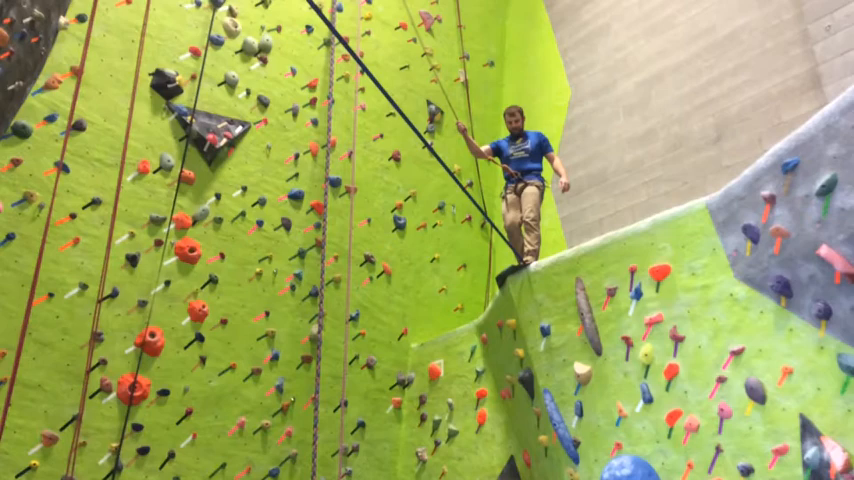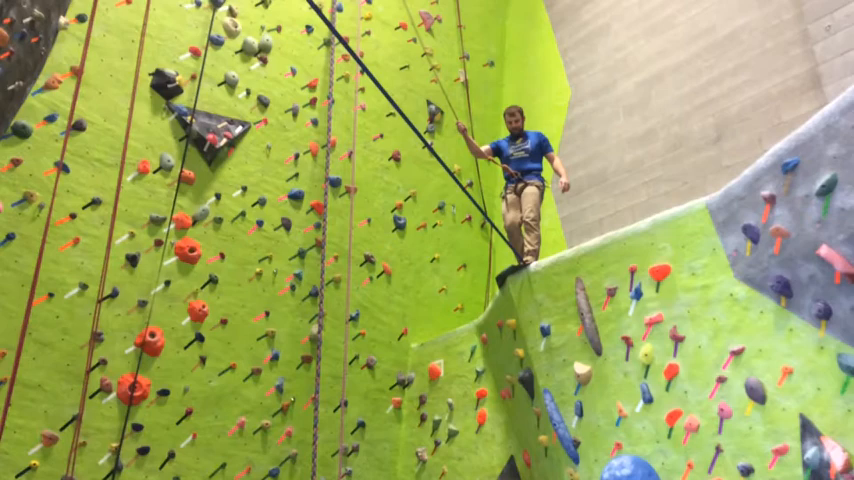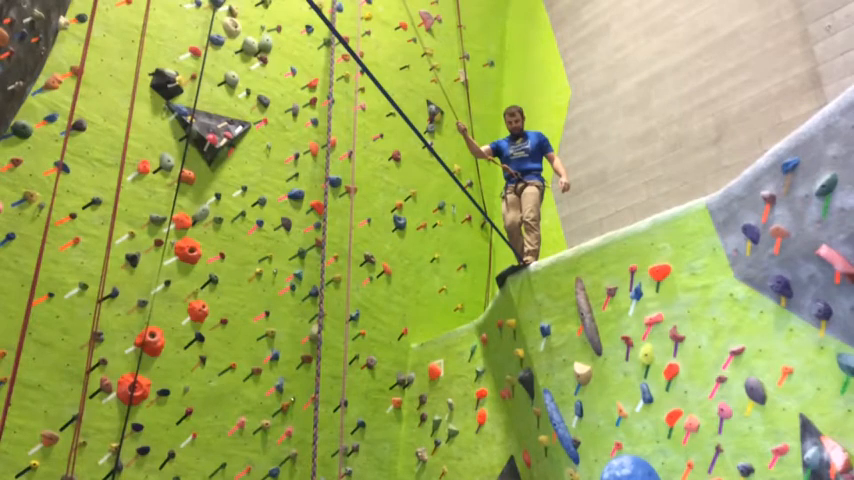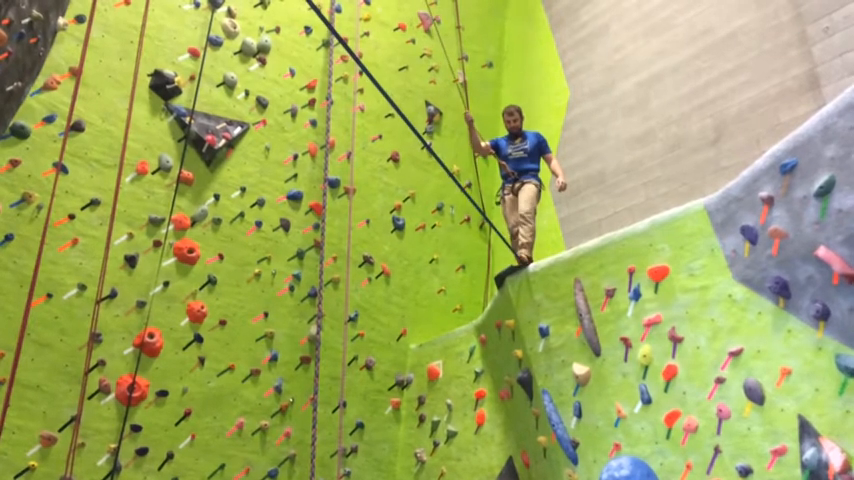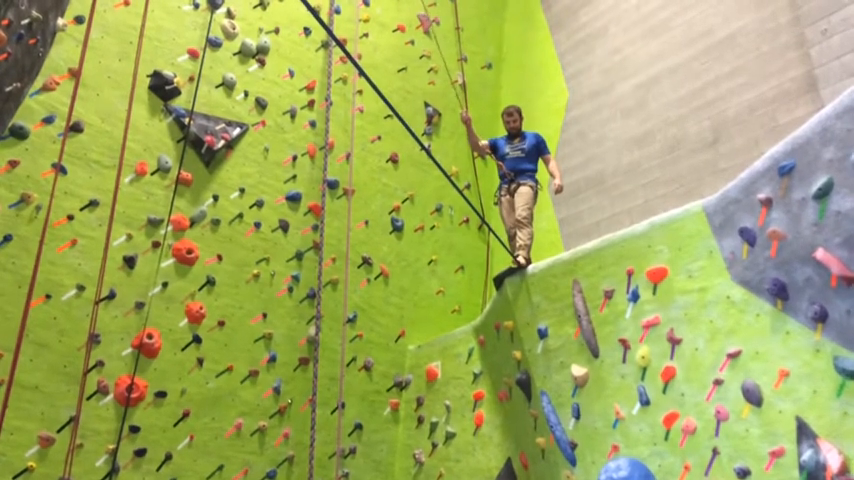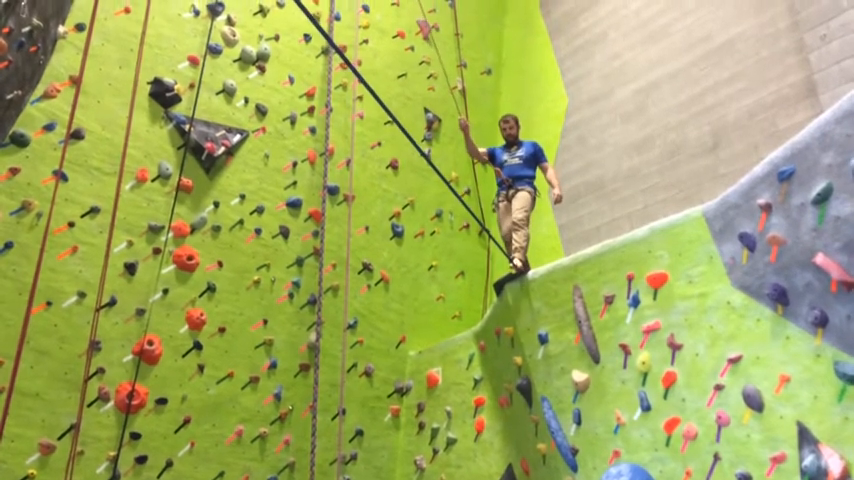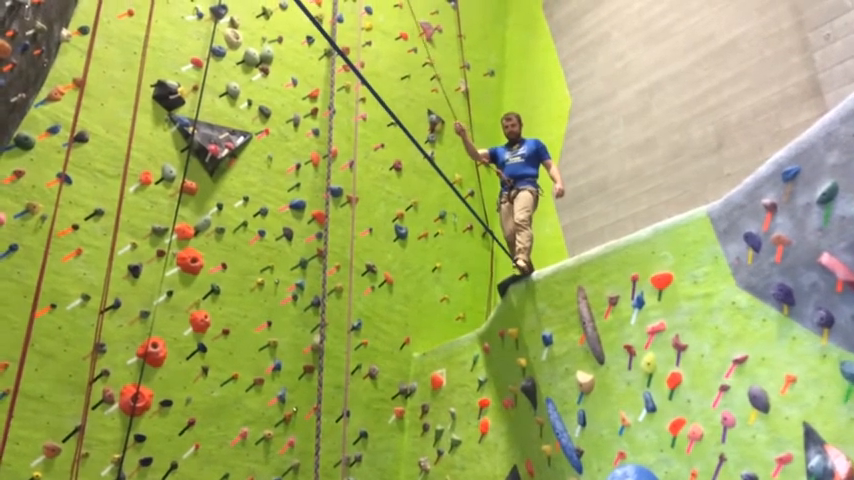
dt=0.7s
person 1, frame 1
left shoulder: (537, 137)
right shoulder: (501, 144)
left elbow: (553, 159)
right elbow: (479, 153)
left wrist: (563, 176)
right wrist: (466, 135)
left hip: (532, 182)
right hip: (511, 187)
left knee: (530, 219)
right knee: (511, 223)
left ankle: (530, 261)
right ankle: (522, 261)
person 1, frame 2
left shoulder: (537, 137)
right shoulder: (501, 144)
left elbow: (553, 159)
right elbow: (479, 152)
left wrist: (563, 176)
right wrist: (466, 135)
left hip: (532, 182)
right hip: (511, 187)
left knee: (530, 219)
right knee: (511, 223)
left ankle: (530, 260)
right ankle: (523, 261)
person 1, frame 3
left shoulder: (537, 137)
right shoulder: (501, 144)
left elbow: (553, 158)
right elbow: (479, 152)
left wrist: (563, 176)
right wrist: (465, 135)
left hip: (532, 182)
right hip: (511, 187)
left knee: (530, 219)
right knee: (510, 223)
left ankle: (530, 260)
right ankle: (522, 260)
person 1, frame 4
left shoulder: (535, 137)
right shoulder: (499, 143)
left elbow: (551, 160)
right elbow: (479, 148)
left wrist: (560, 176)
right wrist: (471, 126)
left hip: (529, 182)
right hip: (508, 187)
left knee: (525, 213)
right knee: (514, 227)
left ankle: (525, 254)
right ankle: (525, 263)
person 1, frame 5
left shoulder: (535, 138)
right shoulder: (498, 143)
left elbow: (549, 161)
right elbow: (477, 147)
left wrist: (557, 178)
right wrist: (468, 126)
left hip: (526, 183)
right hip: (505, 188)
left knee: (523, 218)
right knee: (511, 228)
left ankle: (523, 256)
right ankle: (523, 265)
person 1, frame 6
left shoulder: (532, 147)
right shoulder: (496, 152)
left elbow: (547, 169)
right elbow: (475, 153)
left wrist: (556, 187)
right wrist: (467, 134)
left hip: (524, 189)
right hip: (503, 194)
left knee: (519, 220)
right knee: (507, 234)
left ankle: (518, 259)
right ankle: (524, 271)
person 1, frame 7
left shoulder: (534, 144)
right shoulder: (498, 151)
left elbow: (550, 166)
right elbow: (476, 155)
left wrist: (558, 182)
right wrist: (464, 136)
left hip: (526, 188)
right hip: (506, 194)
left knee: (522, 220)
right knee: (510, 235)
left ankle: (522, 260)
right ankle: (528, 273)
